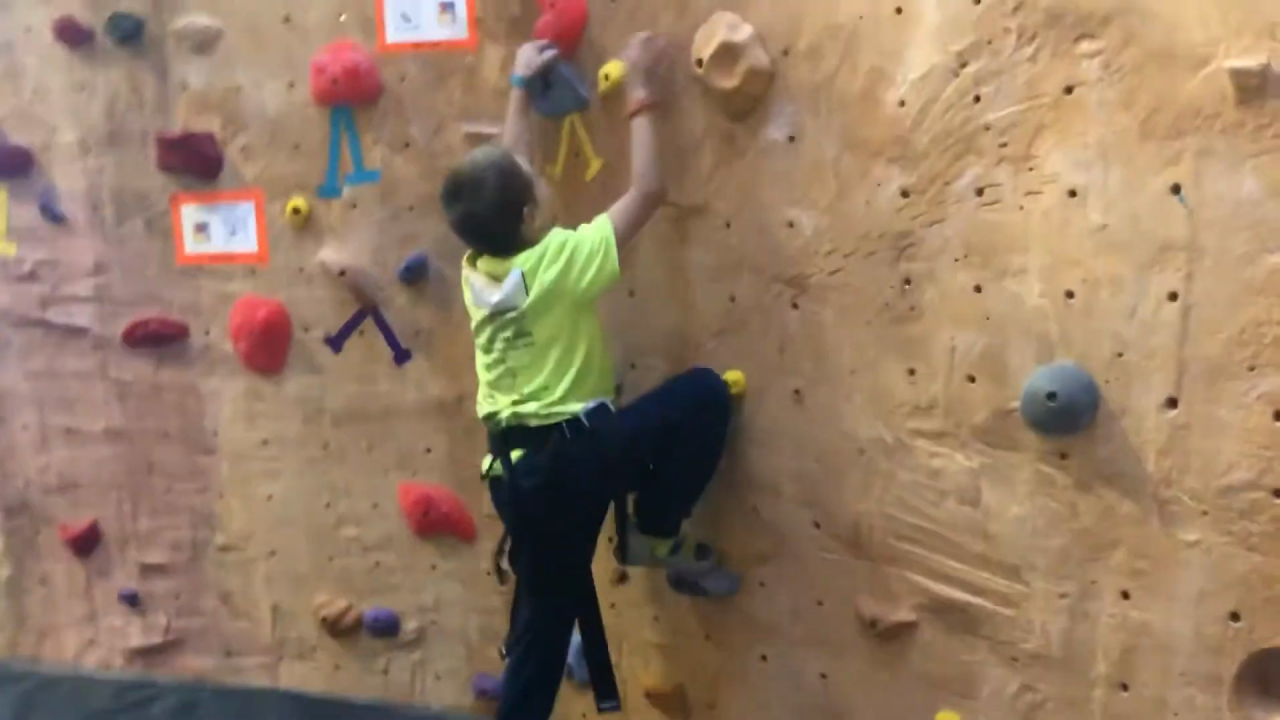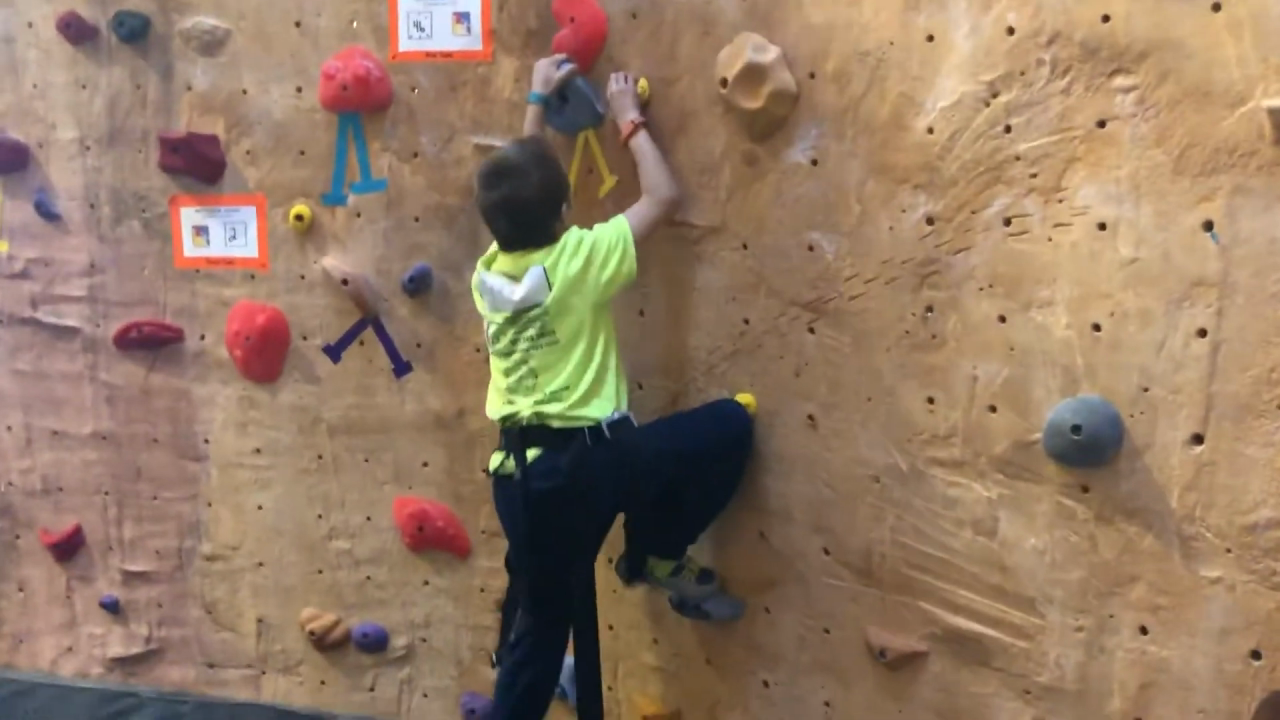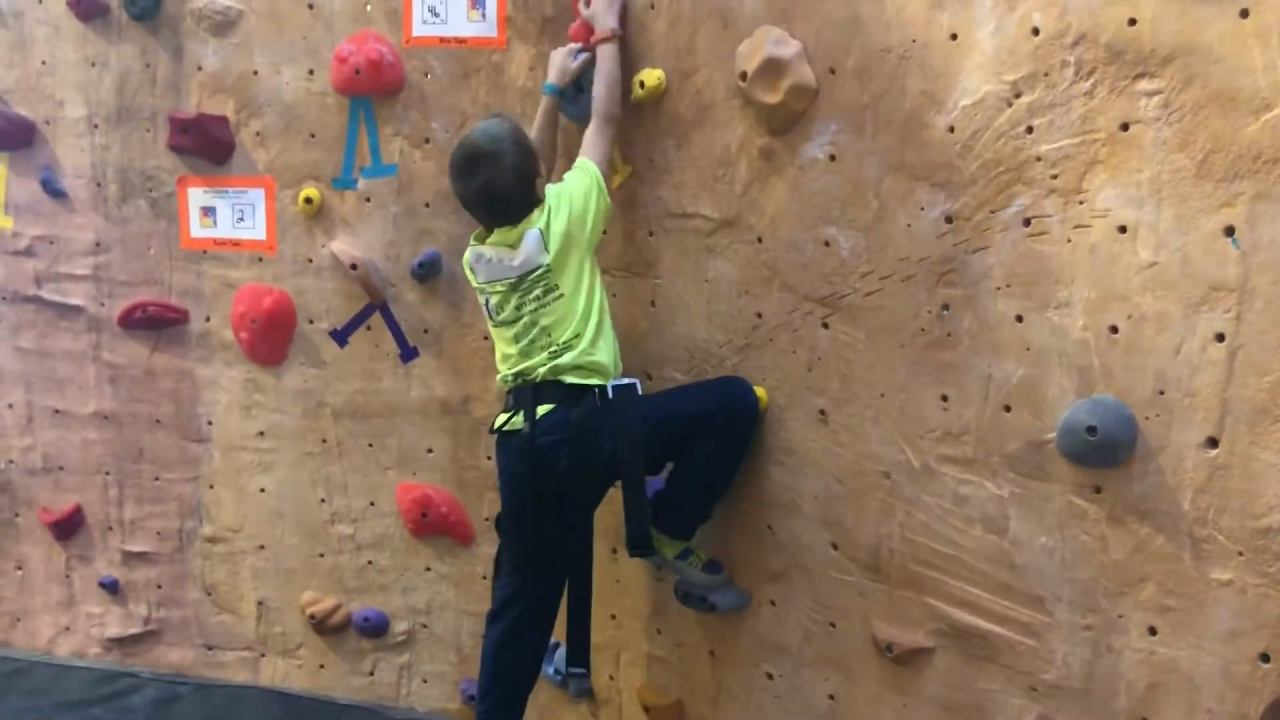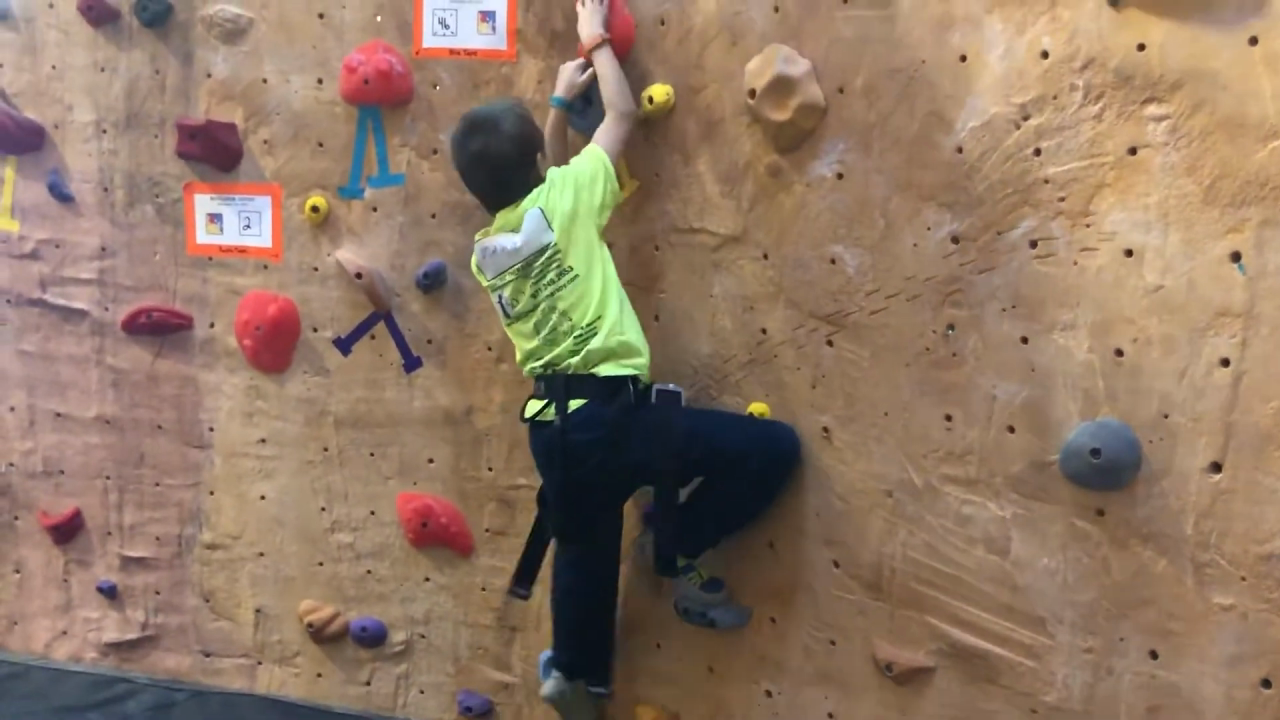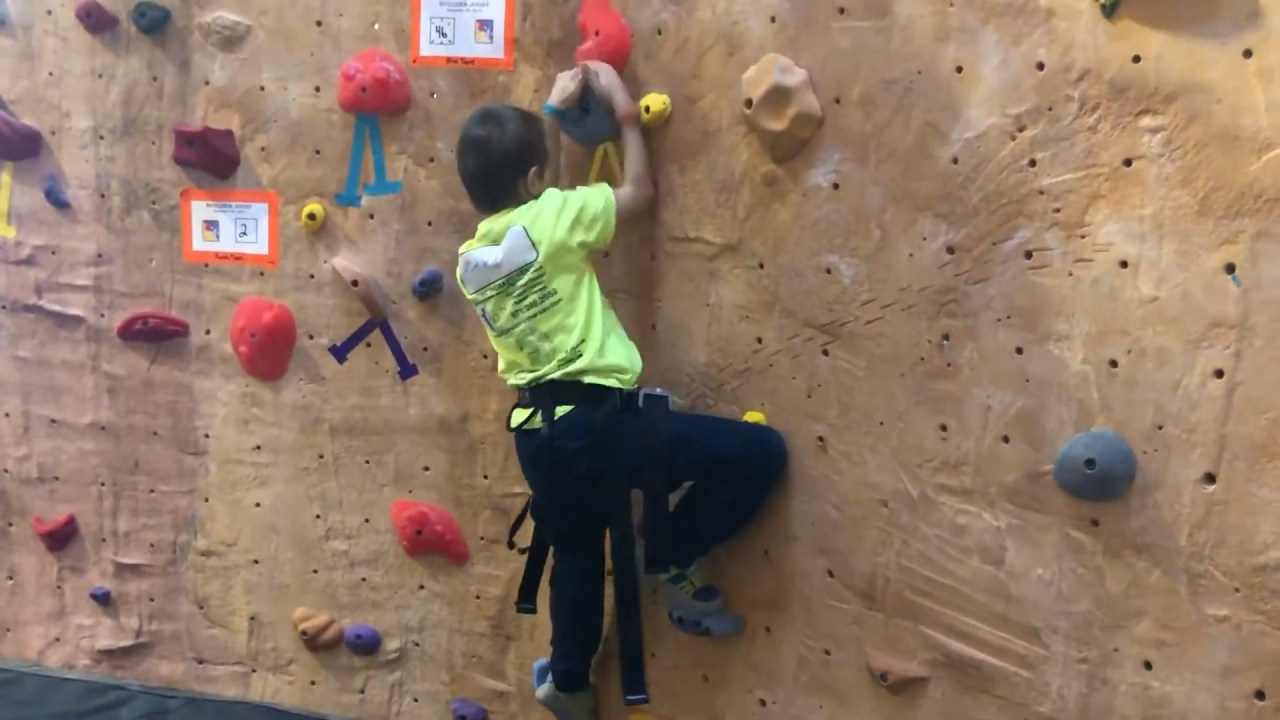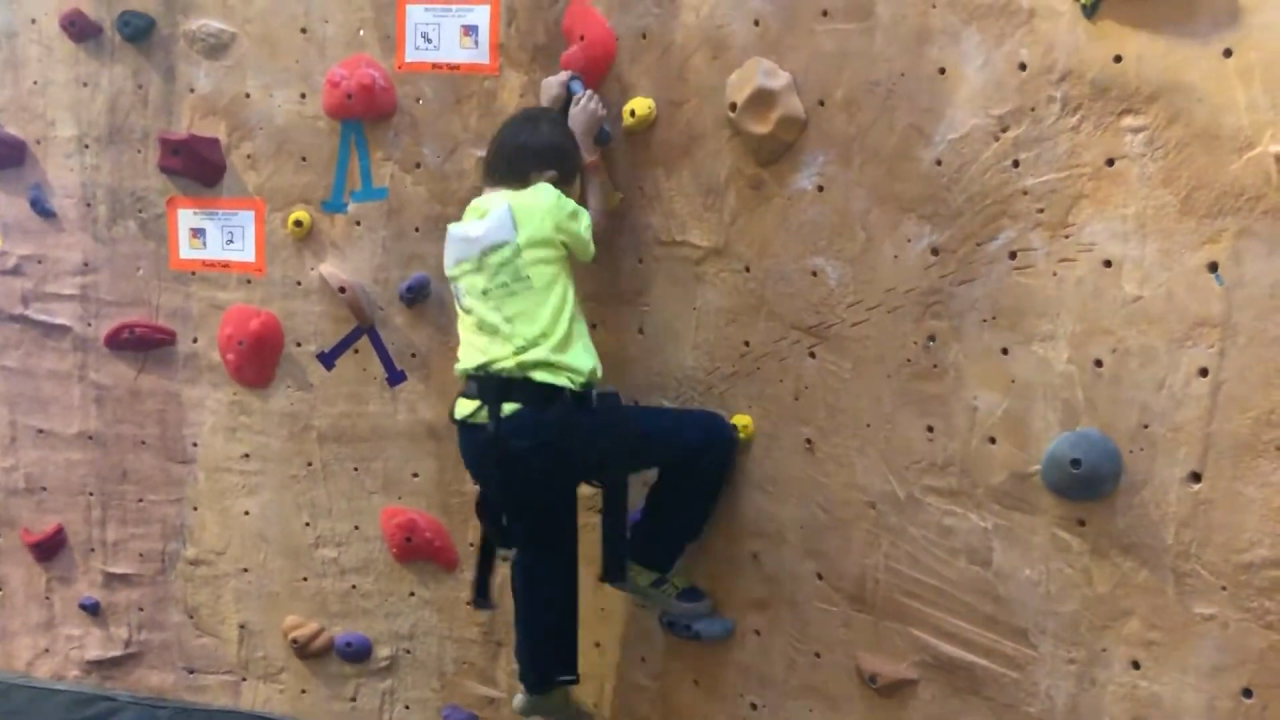
dt=0.5s
person 1, frame 1
left shoulder: (476, 270)
right shoulder: (559, 262)
left elbow: (502, 174)
right elbow: (646, 189)
left wrist: (521, 85)
right wrist: (644, 97)
left hip: (514, 468)
right hip: (572, 454)
left knee: (545, 610)
right knee: (704, 393)
right ankle: (655, 535)
person 1, frame 2
left shoulder: (489, 270)
right shoulder: (579, 259)
left elbow: (515, 185)
right elbow: (662, 196)
left wrist: (536, 101)
right wrist: (630, 117)
left hip: (518, 472)
right hip: (587, 461)
left knee: (539, 622)
right knee: (728, 425)
right ankle: (657, 556)
person 1, frame 3
left shoulder: (477, 256)
right shoulder: (564, 216)
left elbow: (520, 188)
right elbow: (607, 118)
left wrist: (551, 89)
left hip: (524, 436)
right hip: (590, 421)
left knee: (524, 592)
right knee: (734, 402)
right ankle: (667, 534)
person 1, frame 4
left shoulder: (487, 251)
right shoulder: (562, 201)
right elbow: (623, 115)
left wrist: (560, 101)
left hip: (553, 425)
right hip: (614, 415)
left knee: (583, 555)
right knee: (774, 447)
right ankle: (678, 549)
person 1, frame 5
left shoulder: (471, 258)
right shoulder: (552, 219)
left elbow: (518, 199)
right elbow: (640, 191)
left wrist: (551, 113)
right wrist: (624, 107)
left hip: (537, 434)
right hip: (599, 422)
left knee: (579, 558)
right knee: (760, 452)
right ankle: (667, 560)
person 1, frame 6
left shoulder: (462, 229)
right shoulder: (540, 206)
right elbow: (595, 223)
left wrist: (544, 119)
right wrist: (585, 142)
left hip: (480, 427)
right hip: (549, 417)
left knee: (541, 552)
right knee: (708, 439)
right ankle: (646, 565)
